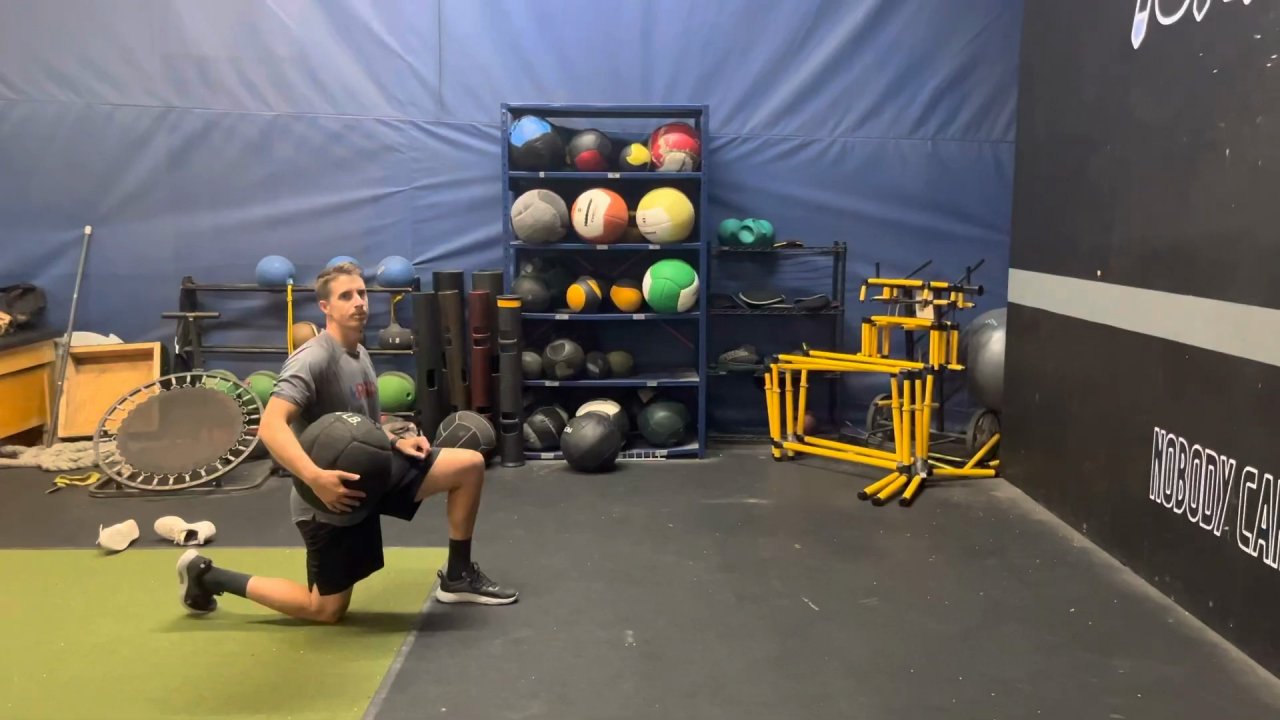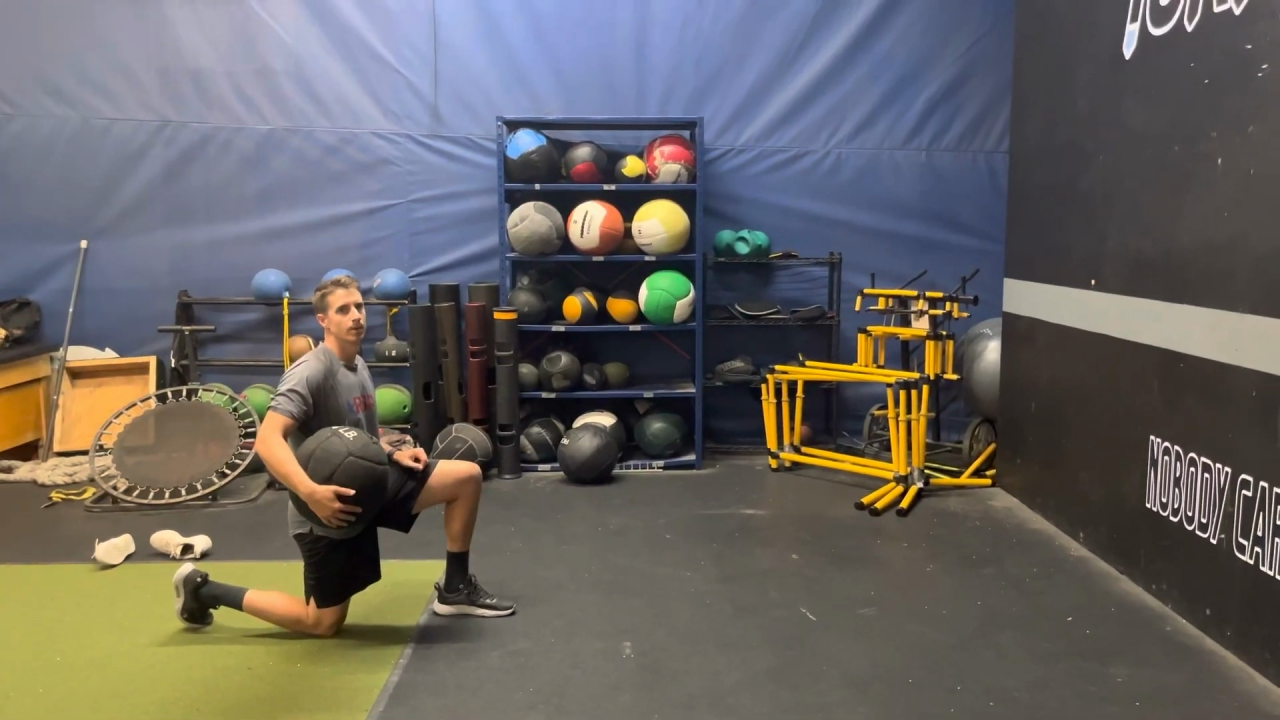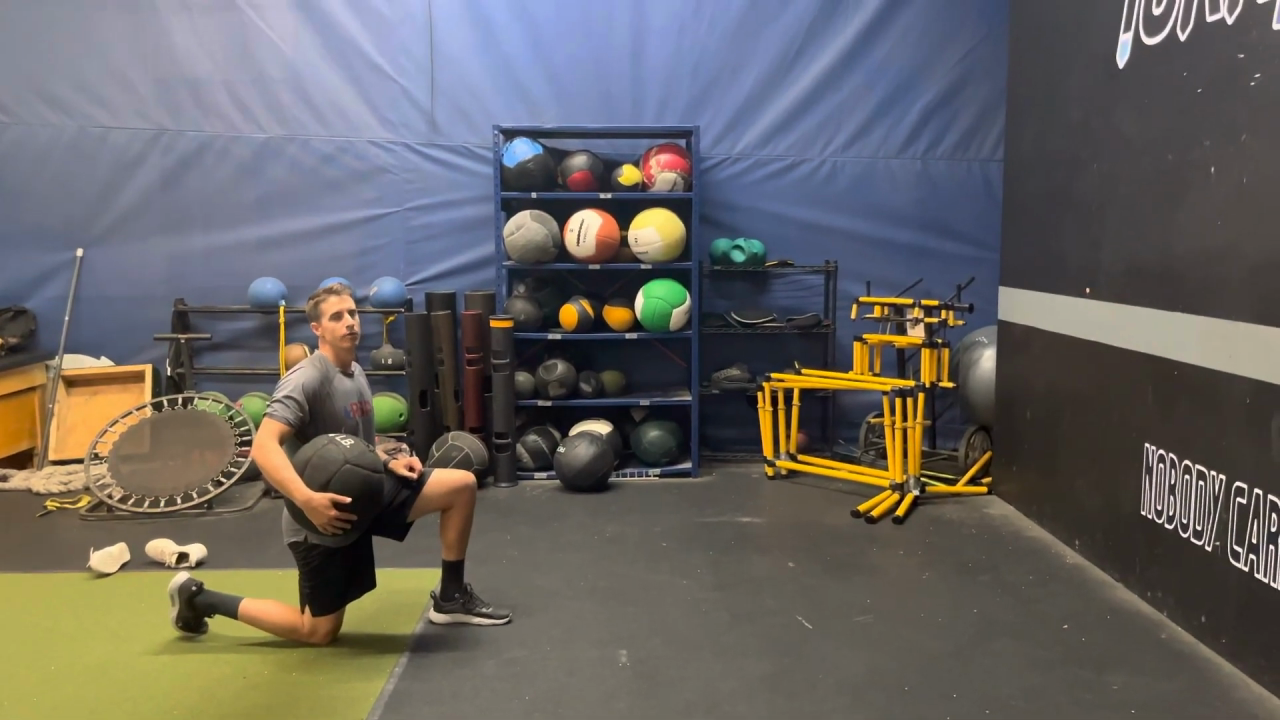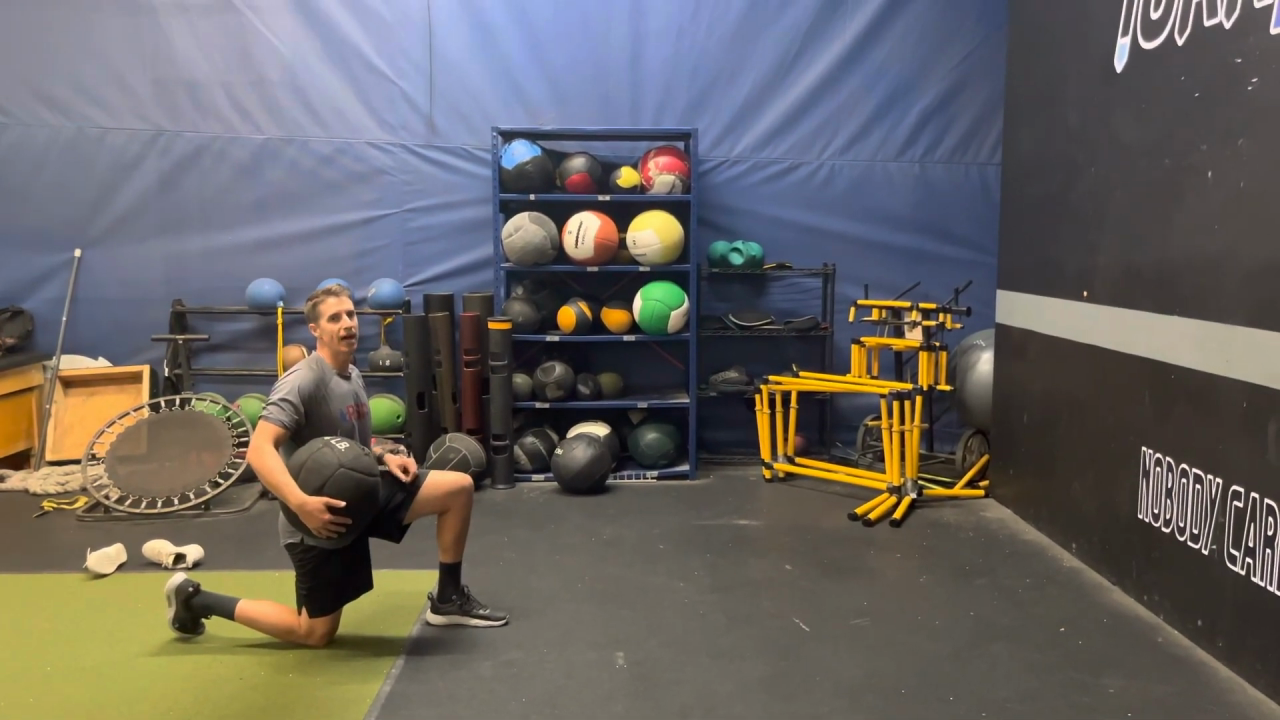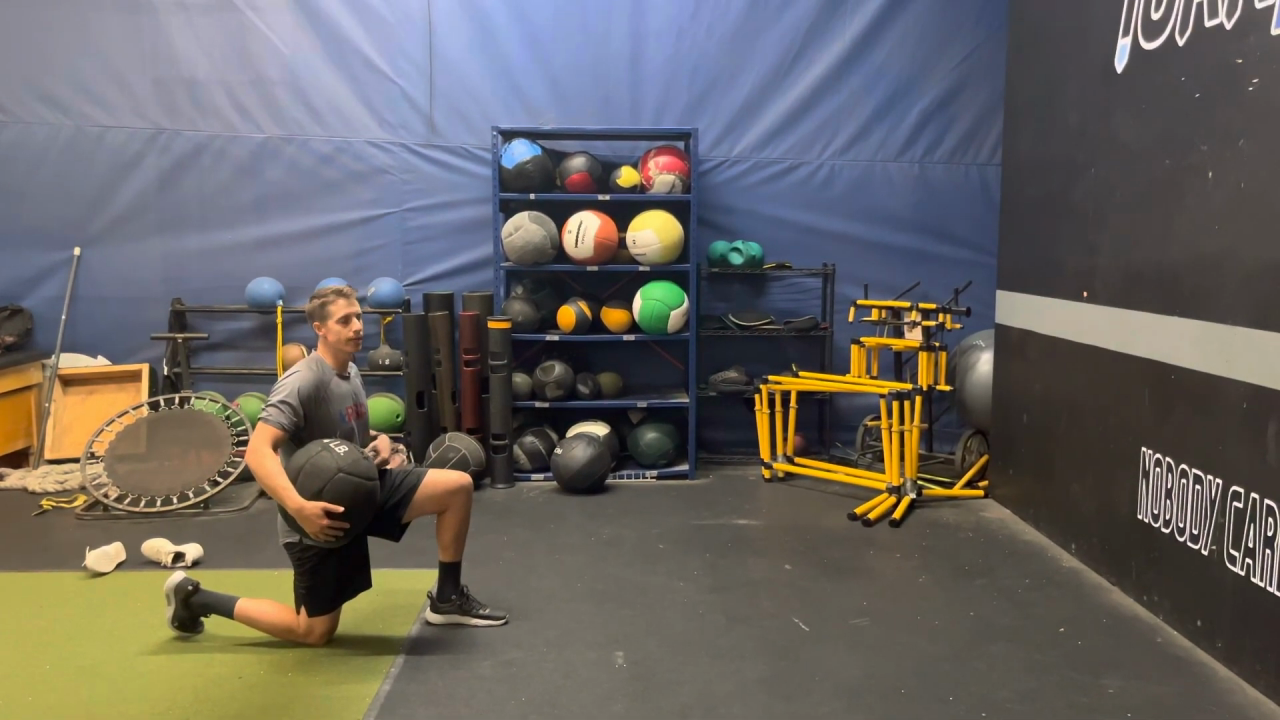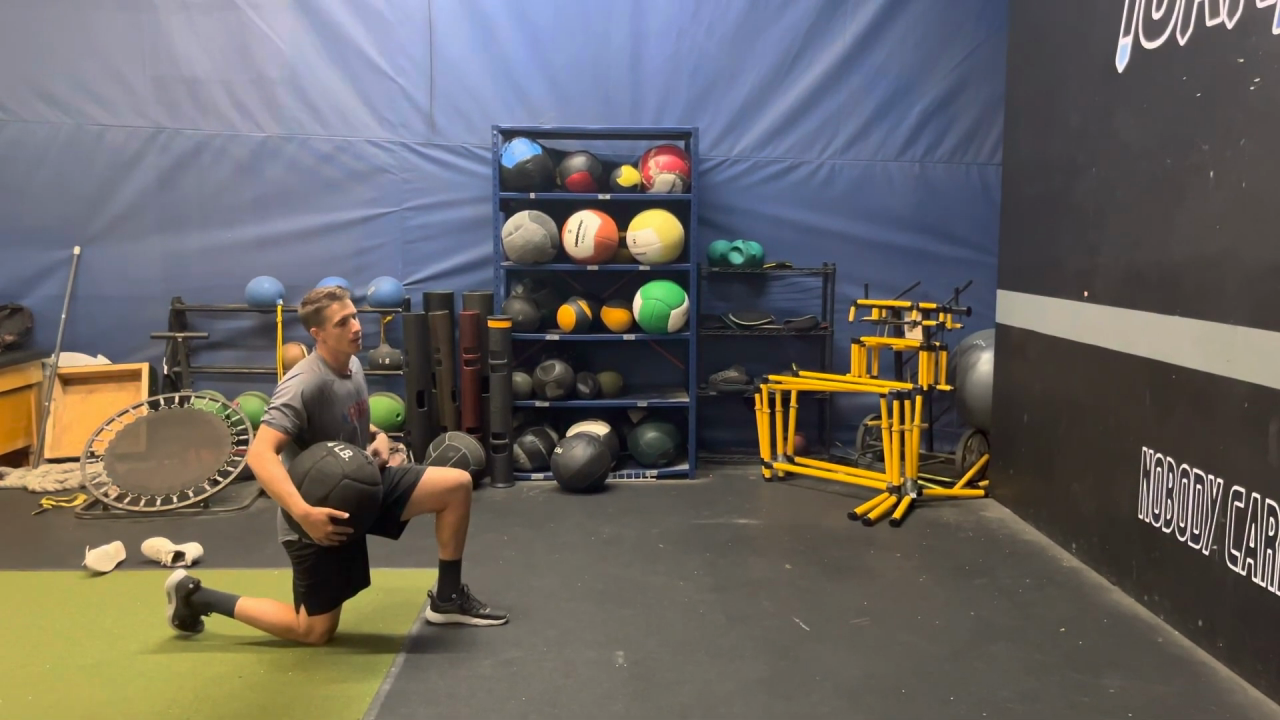
dt=0.5s
person 1, frame 1
left shoulder: (360, 353)
right shoulder: (313, 359)
right elbow: (271, 426)
left wrist: (396, 441)
right wrist: (315, 478)
right hip: (331, 498)
left knee: (470, 464)
right knee: (327, 609)
left ankle: (458, 577)
right ankle: (207, 576)
person 1, frame 2
left shoulder: (358, 366)
right shoulder: (311, 373)
right elbow: (267, 440)
left wrist: (394, 452)
right wrist: (310, 493)
right hip: (329, 510)
left knee: (467, 476)
right knee: (324, 622)
left ankle: (456, 589)
right ankle: (204, 590)
person 1, frame 3
left shoulder: (355, 372)
right shoulder: (306, 380)
right elbow: (263, 447)
left wrist: (388, 461)
right wrist: (307, 500)
right hip: (324, 518)
left knee: (462, 484)
right knee: (319, 631)
left ankle: (451, 598)
right ankle: (198, 598)
person 1, frame 4
left shoulder: (352, 375)
right shoulder: (303, 382)
right elbow: (259, 449)
left wrist: (385, 456)
right wrist: (300, 504)
right hip: (320, 519)
left knee: (459, 487)
right knee: (315, 632)
left ankle: (448, 599)
right ankle: (196, 599)
person 1, frame 5
left shoulder: (350, 372)
right shoulder: (302, 383)
right elbow: (258, 451)
left wrist: (380, 440)
right wrist: (298, 508)
right hip: (320, 518)
left knee: (458, 486)
right knee: (315, 631)
left ankle: (448, 599)
right ankle: (194, 597)
person 1, frame 6
left shoulder: (353, 365)
right shoulder: (304, 385)
right elbow: (260, 455)
left wrist: (378, 436)
right wrist: (303, 514)
right hip: (321, 514)
left knee: (457, 484)
right knee: (314, 630)
left ankle: (448, 597)
right ankle: (194, 595)
